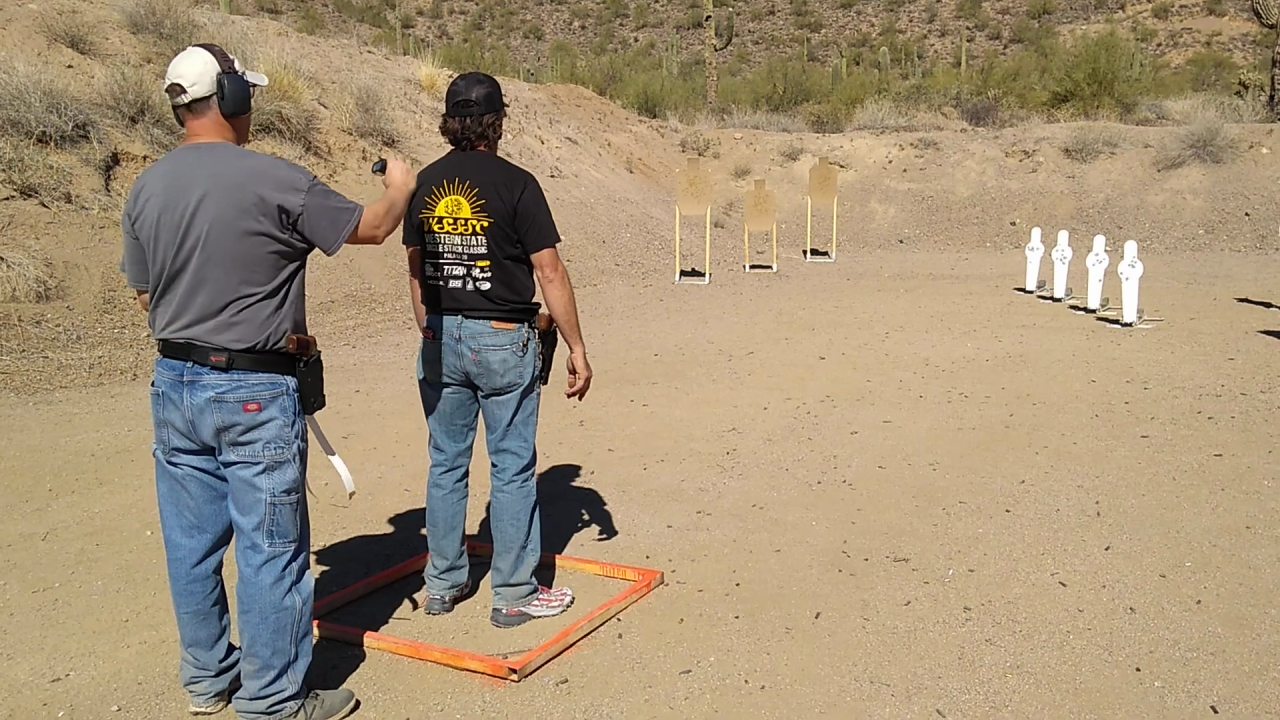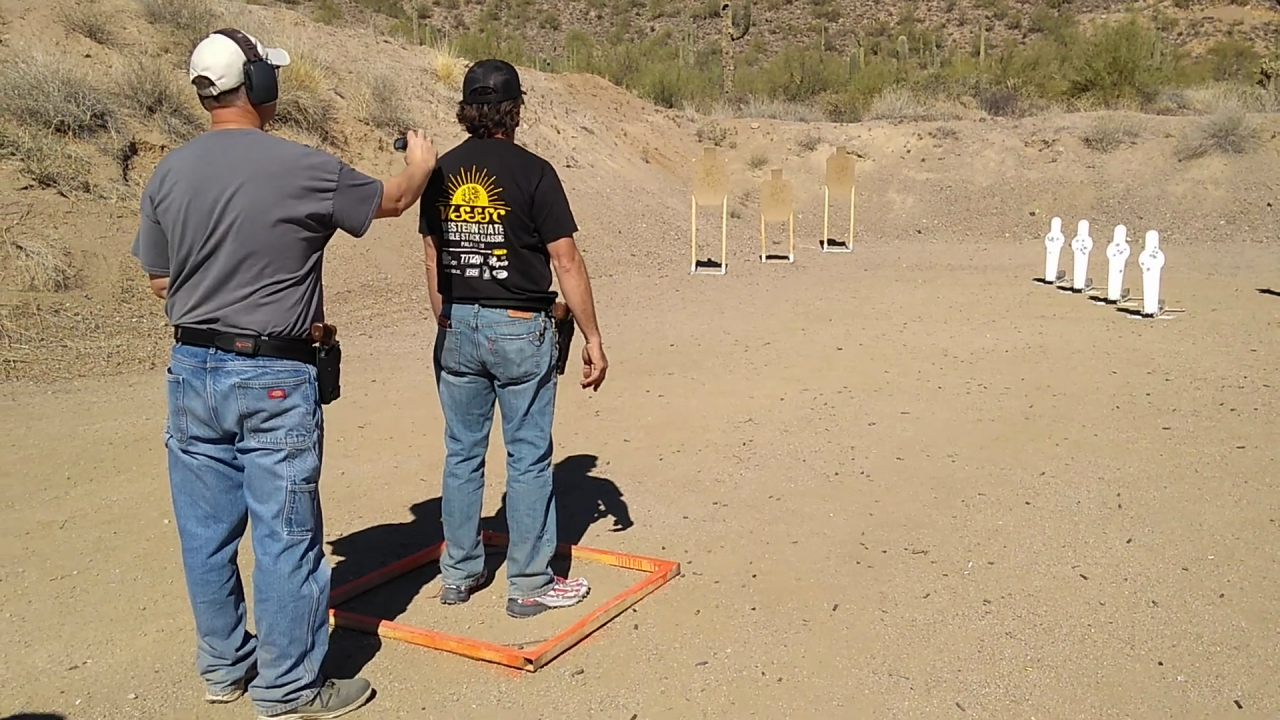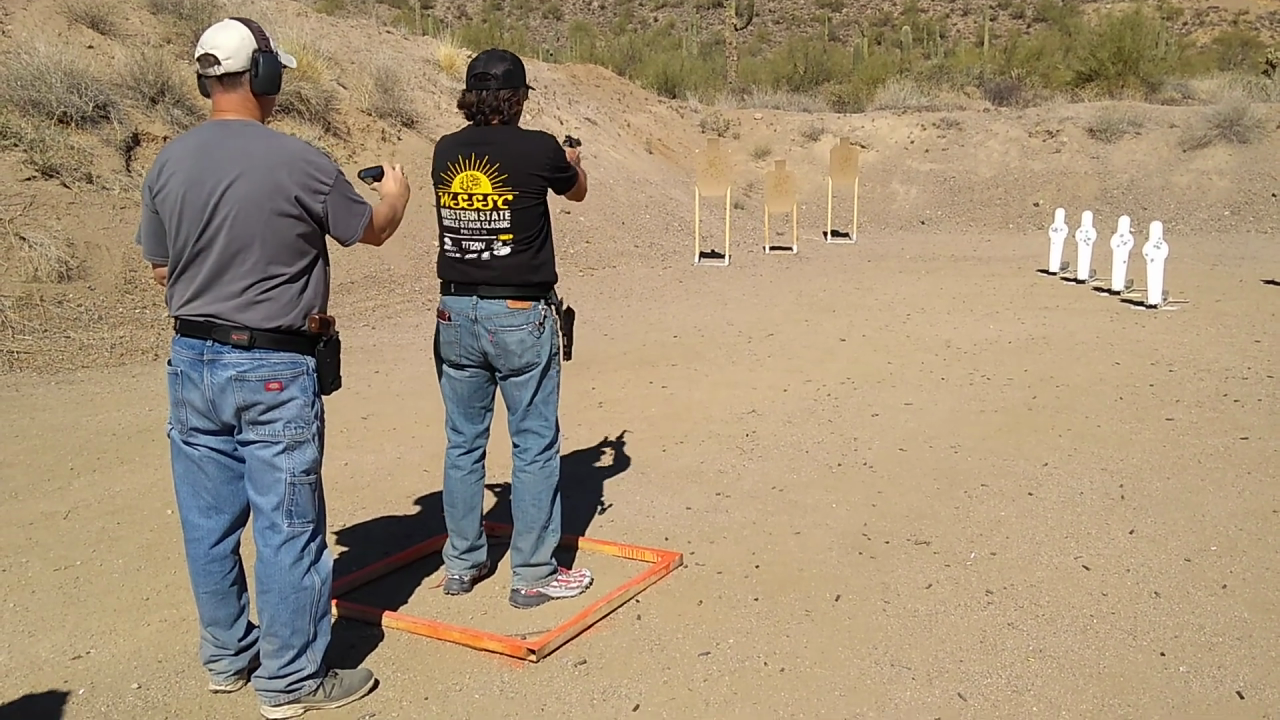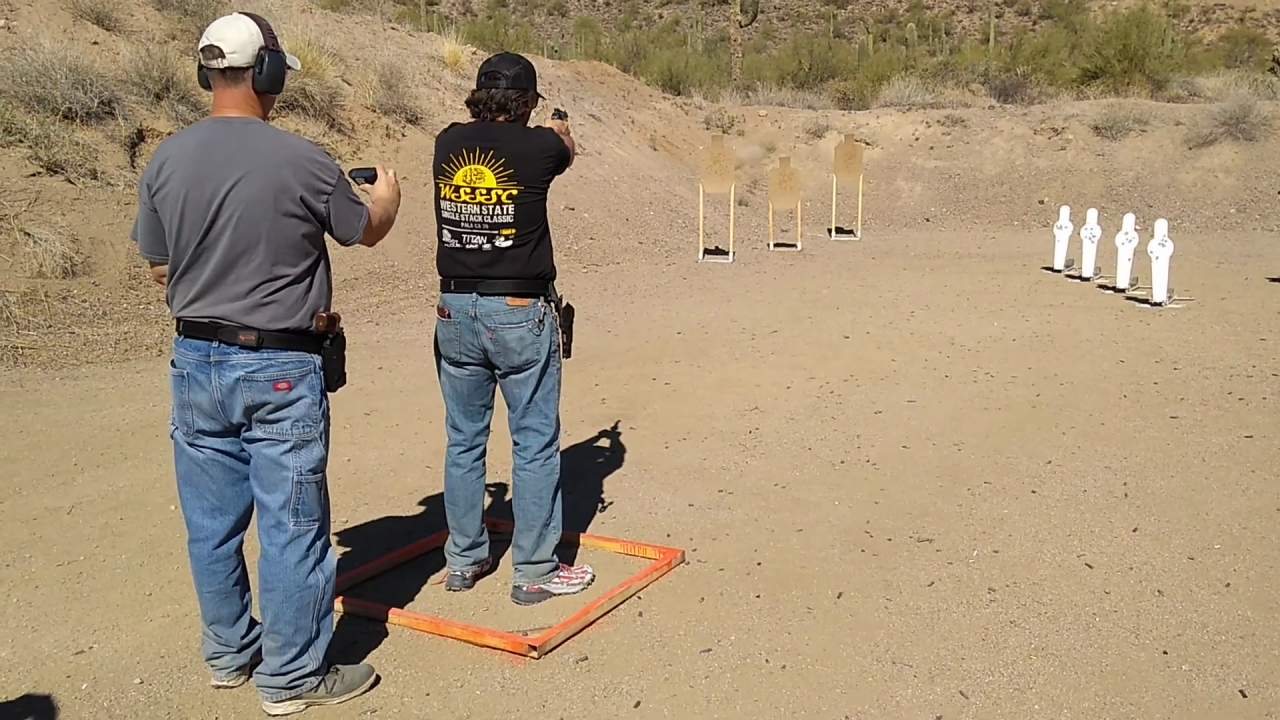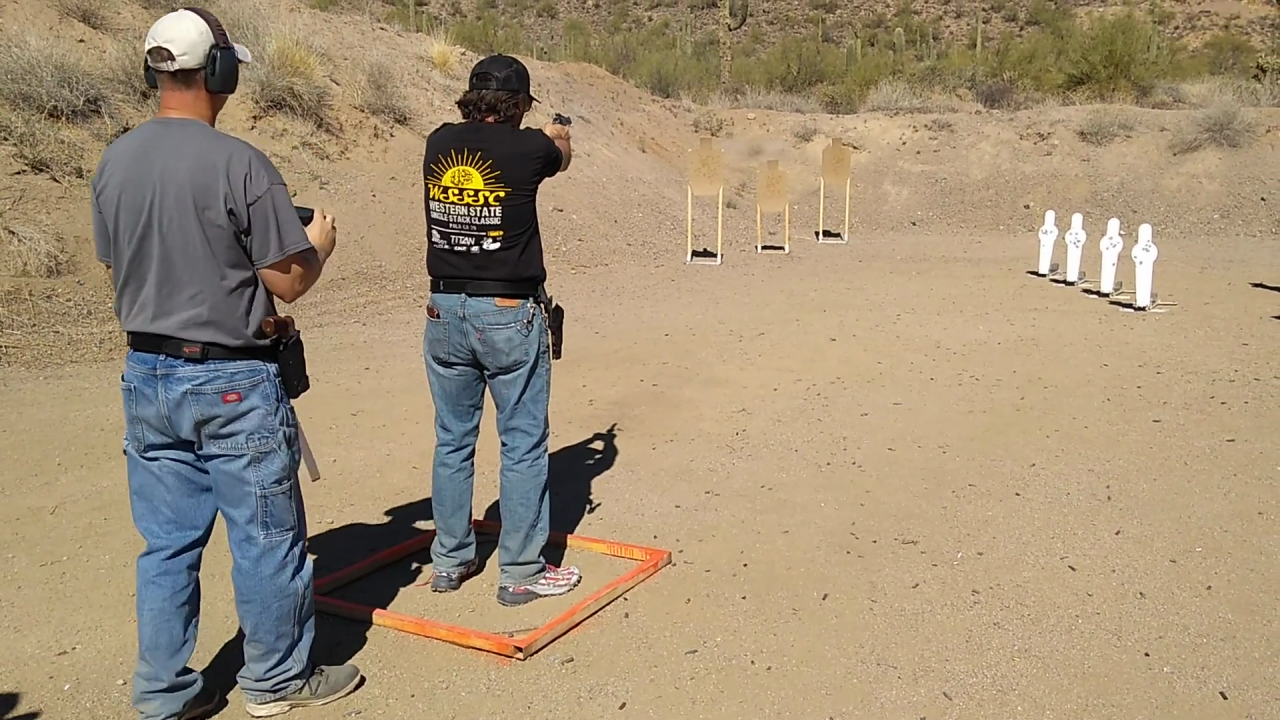
dt=1s
person 1, frame 1
left shoulder: (145, 187)
right shoulder: (273, 181)
left elbow: (145, 295)
right elbow: (372, 227)
right wrist: (399, 189)
left hip: (173, 383)
right hip: (253, 392)
left knee: (191, 540)
right knee: (269, 548)
person 1, frame 2
left shoulder: (167, 173)
right shoulder: (303, 169)
left elbow: (161, 281)
right elbow: (391, 200)
right wrist: (421, 164)
left hip: (193, 371)
right hip: (274, 379)
left knee: (207, 530)
right knee: (285, 534)
person 1, frame 3
left shoulder: (168, 162)
right shoulder: (298, 162)
left elbow: (161, 270)
right elbow: (373, 230)
right wrist: (396, 193)
left hip: (193, 361)
right hip: (273, 371)
left knee: (209, 522)
right knee: (286, 527)
left ankle: (226, 656)
person 1, frame 4
left shoulder: (165, 161)
right shoulder: (301, 161)
left elbow: (160, 268)
right elbow: (367, 232)
right wrist: (387, 197)
left hip: (196, 363)
right hip: (279, 370)
left knee: (211, 523)
right knee: (291, 525)
left ankle: (229, 652)
person 1, frame 5
left shoulder: (113, 162)
right shoulder: (238, 163)
left elbow: (115, 268)
right elbow: (288, 281)
right wrist: (320, 244)
left hip: (145, 375)
right hip: (230, 381)
left knee: (168, 541)
right knee: (264, 536)
person 2, frame 1
left shoulder: (424, 184)
right shoulder: (515, 184)
left elbow: (416, 268)
right elbow: (550, 273)
right wrist: (577, 349)
left hip: (442, 338)
right hip: (503, 338)
left knee: (446, 463)
right knee: (512, 468)
left ankle: (443, 583)
right ankle: (515, 594)
person 2, frame 2
left shoulder: (441, 172)
right shoulder: (532, 171)
left elbow: (433, 259)
right elbow: (566, 262)
right wrist: (592, 338)
left hip: (459, 326)
right hip: (519, 327)
left knee: (462, 453)
right knee: (528, 457)
left ankle: (459, 572)
right ankle: (530, 584)
person 2, frame 3
left shoulder: (446, 151)
right shoulder: (537, 148)
right elbow: (578, 191)
right wrist: (571, 161)
left hip: (456, 315)
right hip: (520, 316)
left knee: (463, 443)
right knee: (534, 447)
left ankle: (462, 562)
right ankle: (533, 575)
person 2, frame 4
left shoulder: (447, 143)
right shoulder: (537, 146)
right elbow: (566, 150)
right wrist: (558, 129)
left hip: (456, 311)
right hip: (519, 313)
left knee: (464, 440)
right knee: (534, 444)
left ankle: (464, 559)
right ankle: (535, 571)
person 2, frame 5
left shoulder: (439, 143)
right shoulder: (528, 147)
right elbow: (561, 157)
right wrist: (559, 136)
left hip: (445, 311)
right hip: (508, 315)
left knee: (452, 440)
right knee: (522, 444)
left ankle: (450, 560)
right ankle: (521, 572)
